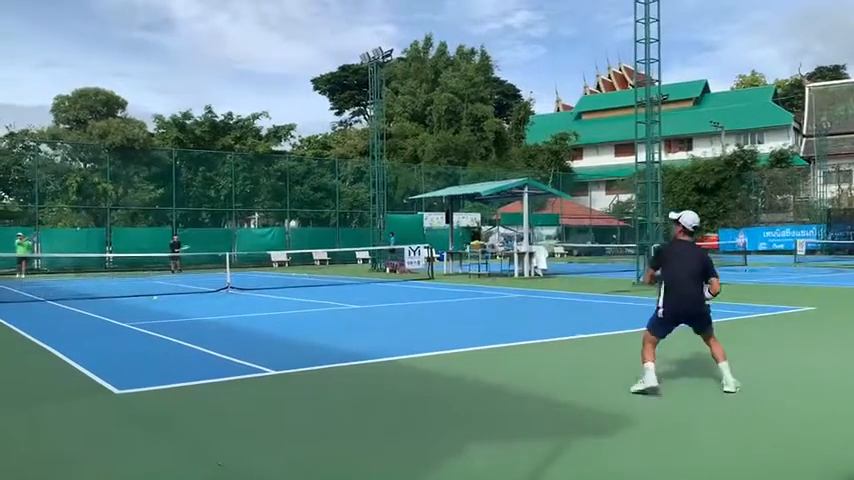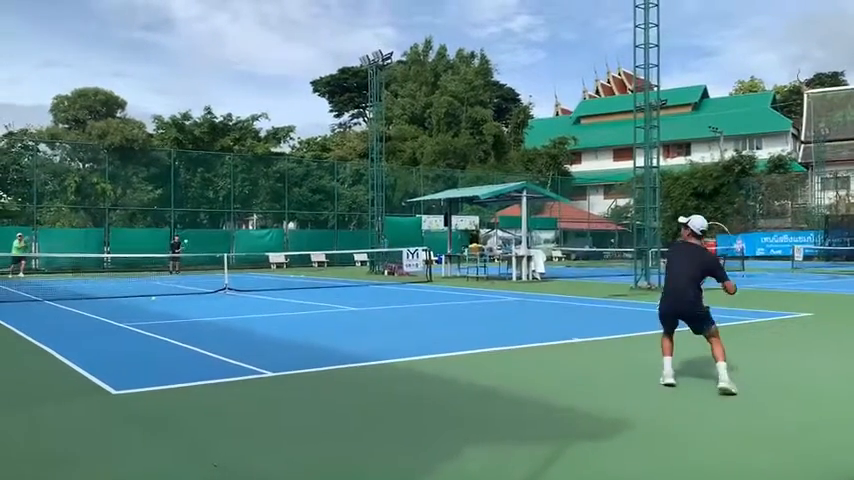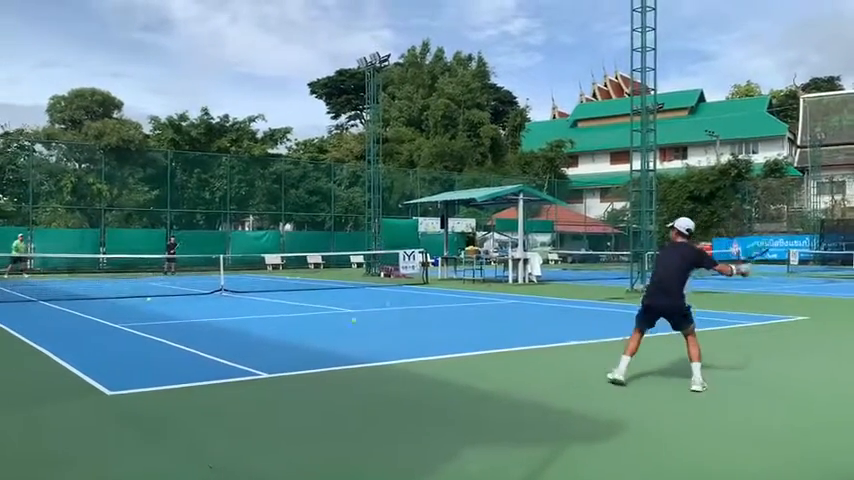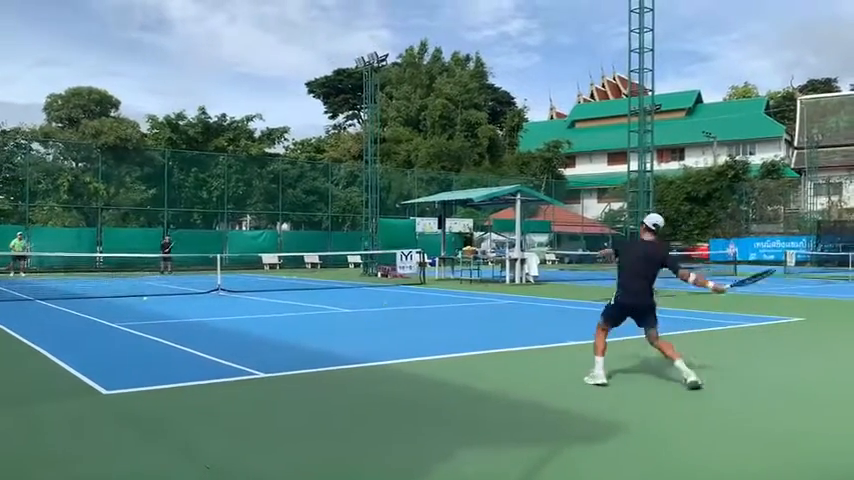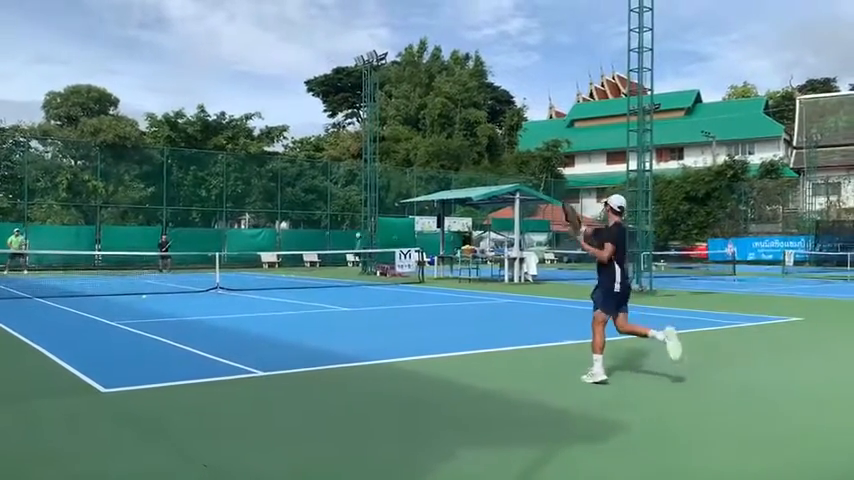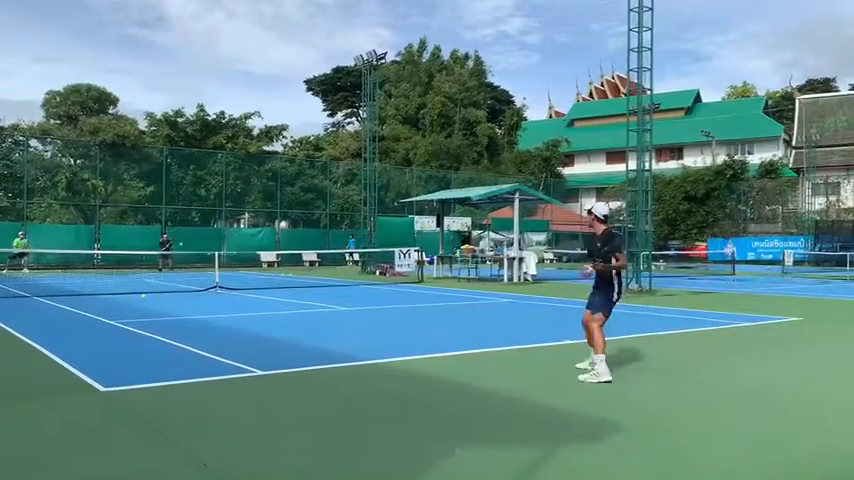
dt=0.3s
person 1, frame 1
left shoulder: (664, 249)
right shoulder: (702, 254)
left elbow: (648, 279)
right elbow: (715, 289)
left hip: (670, 306)
right hip: (696, 307)
left knee: (648, 341)
right knee: (711, 339)
left ankle: (649, 377)
right ankle: (728, 379)
person 1, frame 2
left shoulder: (674, 248)
right shoulder: (709, 258)
right elbow: (731, 289)
left hip: (667, 305)
right hip: (692, 306)
left knee: (667, 335)
right knee: (714, 338)
left ankle: (667, 373)
right ankle: (724, 378)
person 1, frame 3
left shoulder: (666, 248)
right shoulder: (695, 252)
right elbow: (725, 270)
right wrist: (741, 269)
left hip: (651, 300)
right hip: (675, 303)
left knee: (638, 333)
right knee: (690, 336)
left ankle: (620, 371)
right ankle: (697, 379)
person 1, frame 4
left shoulder: (627, 245)
right shoulder: (661, 252)
left elbow: (607, 253)
right elbow: (685, 276)
right wrist: (711, 285)
left hip: (622, 299)
right hip: (645, 302)
left knee: (601, 330)
right knee: (656, 340)
left ankle: (598, 373)
right ankle: (687, 373)
person 1, frame 5
left shoulder: (616, 230)
right shoulder: (608, 230)
left elbow: (603, 257)
left wrist: (584, 246)
right wrist: (584, 233)
left hip: (613, 283)
right hip: (614, 284)
left knee: (598, 323)
right knee: (622, 326)
left ankle: (598, 371)
right ankle: (663, 337)
person 1, frame 6
left shoulder: (612, 237)
right shoulder: (596, 238)
left elbow: (623, 263)
left wrist: (605, 266)
right wrist: (591, 268)
left hip: (610, 288)
right hip: (600, 287)
left knee: (595, 324)
right knee: (587, 321)
left ankle: (601, 371)
right ankle: (595, 360)
